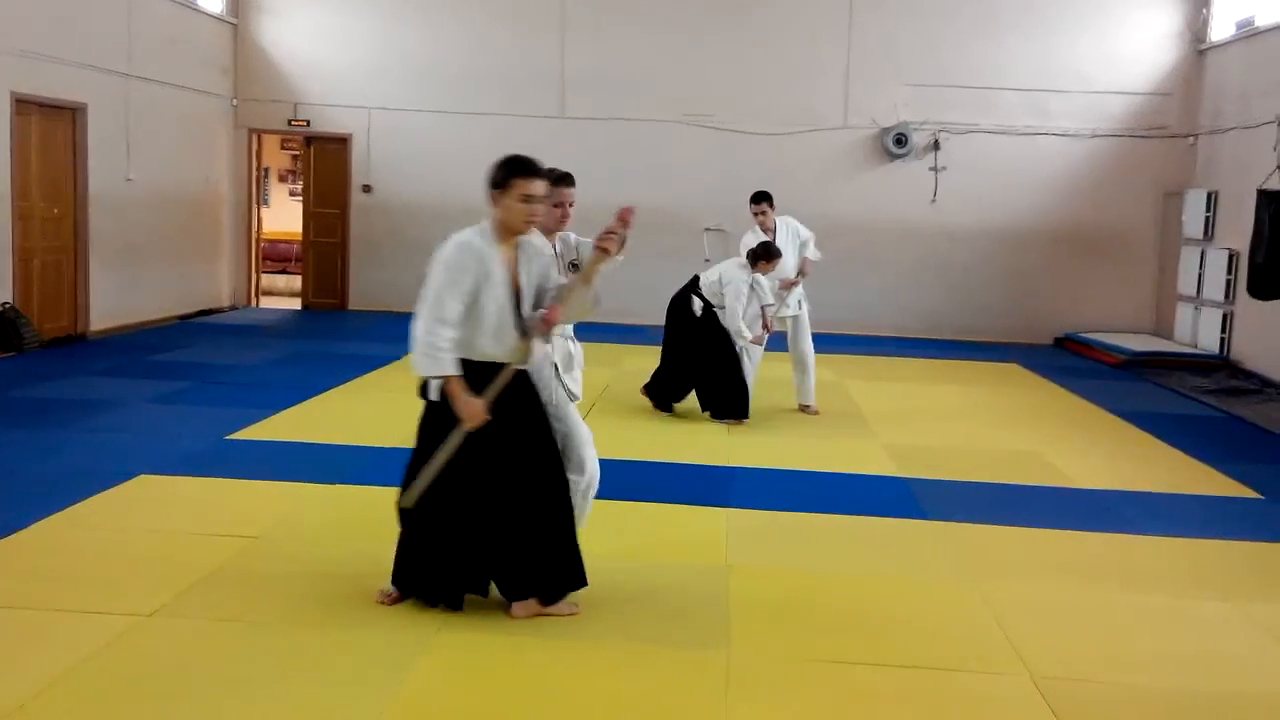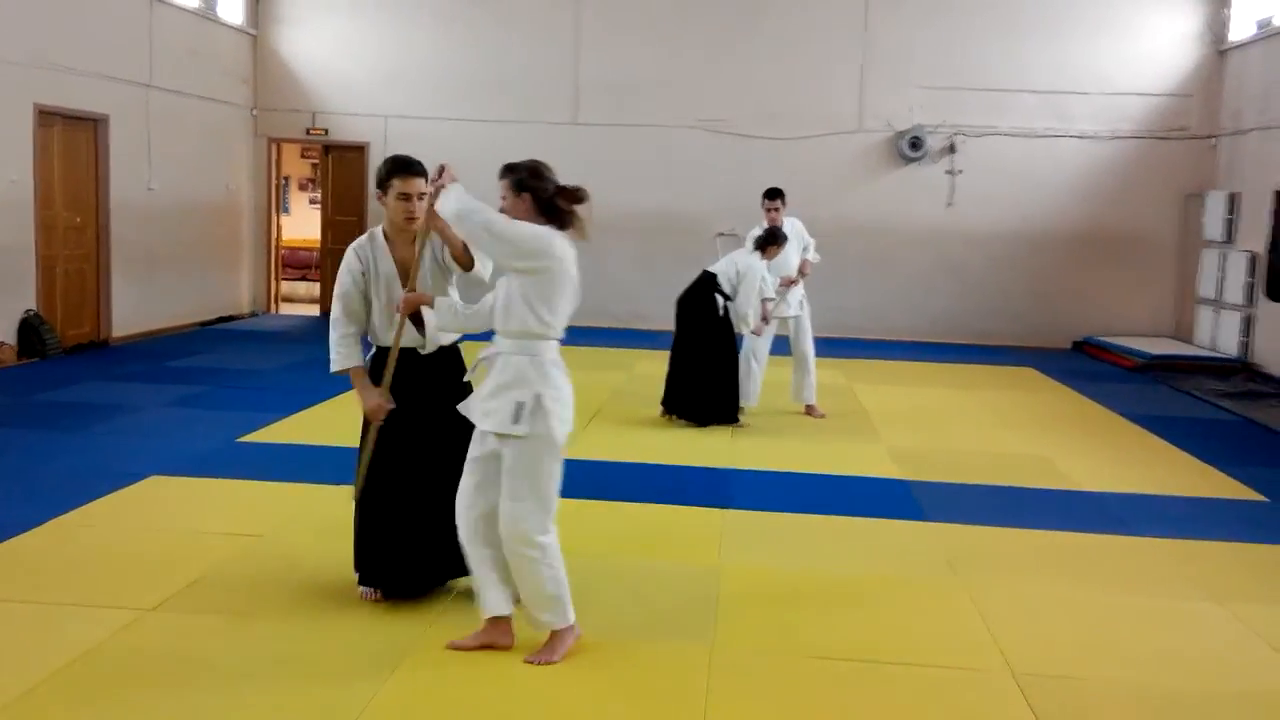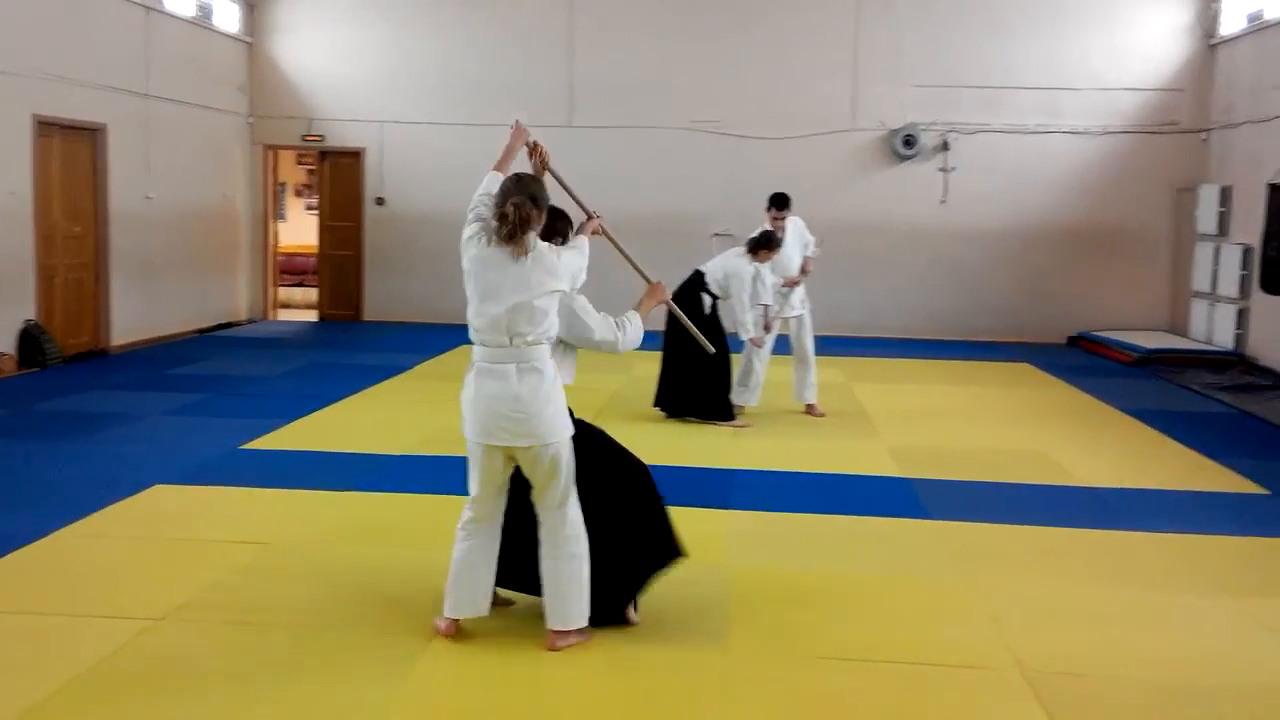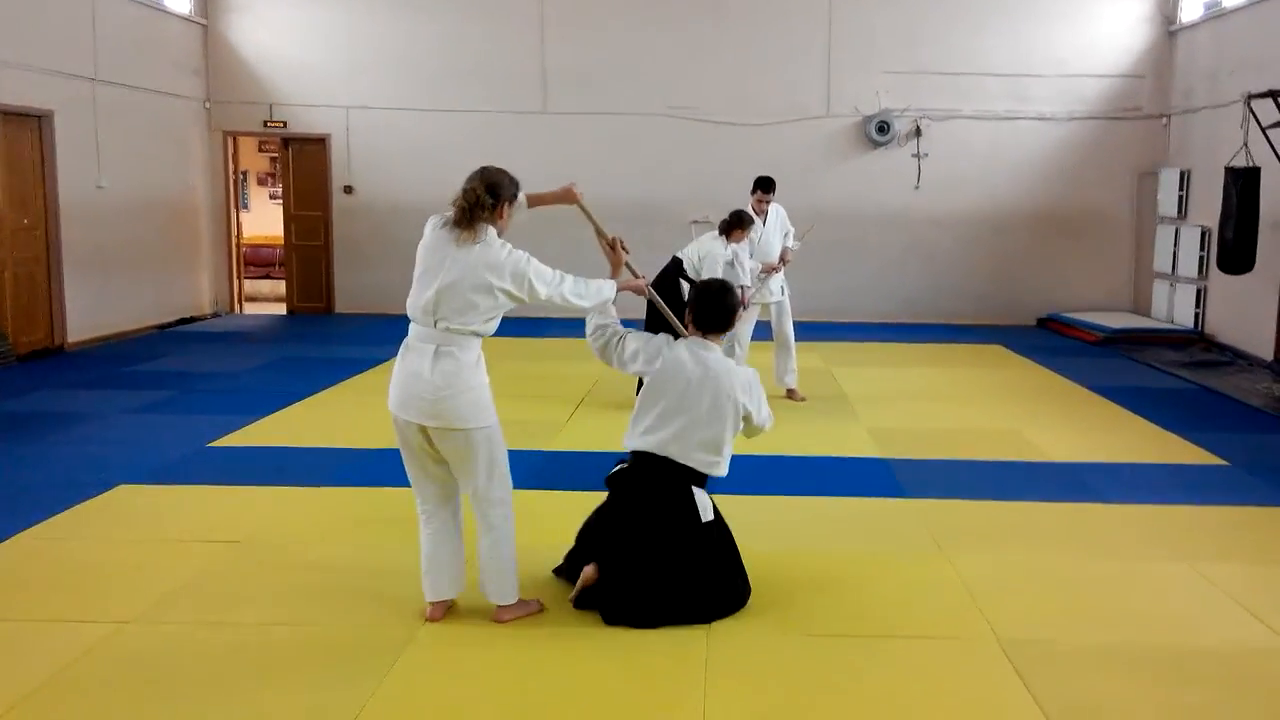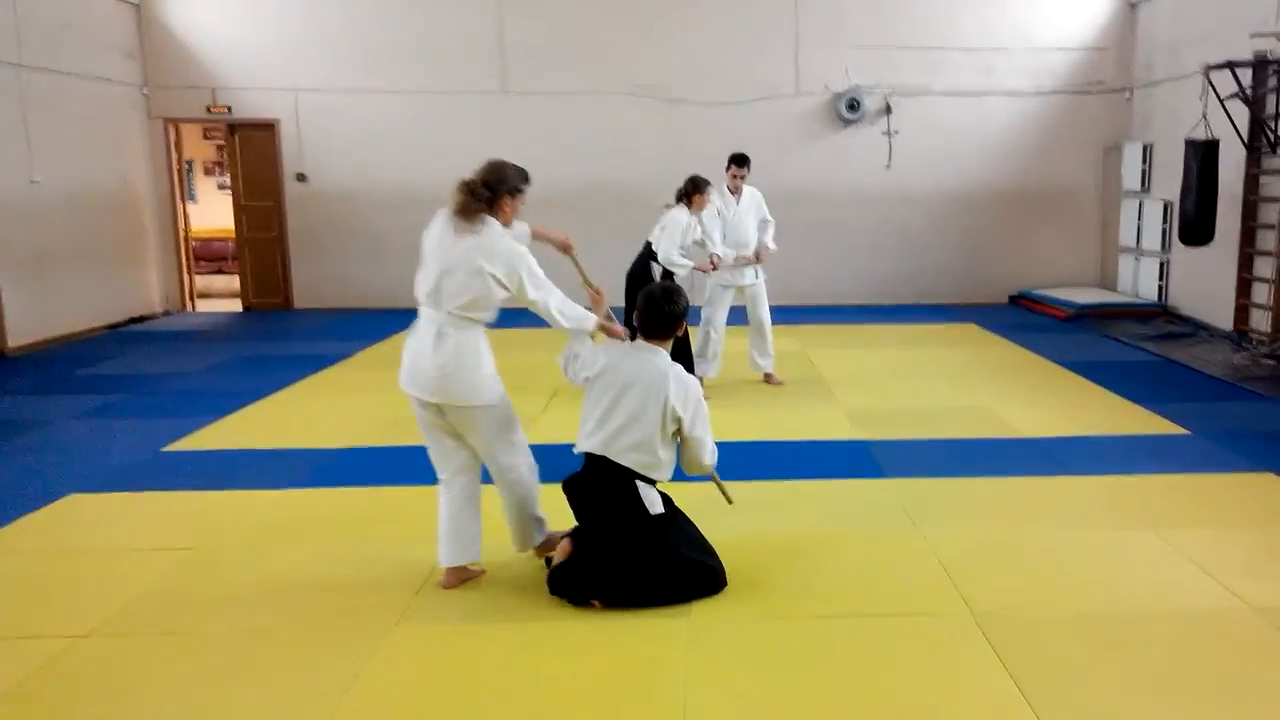
dt=1s
person 1, frame 1
left shoulder: (567, 244)
left elbow: (593, 256)
left hip: (559, 357)
right hip: (541, 361)
left knee: (572, 463)
right knee: (582, 468)
person 1, frame 2
left shoulder: (548, 245)
right shoulder: (527, 256)
left elbow: (474, 218)
right elbow: (486, 314)
left wrist: (449, 186)
right wrist: (432, 302)
left hip: (535, 388)
right hip: (508, 386)
left knee: (523, 521)
right knee: (475, 509)
left ankle: (561, 624)
right ankle: (498, 621)
person 1, frame 3
left shoulder: (475, 249)
right shoulder: (554, 262)
left elbow: (482, 200)
left wrist: (510, 149)
right wrist: (586, 233)
left hip: (486, 392)
right hip: (536, 394)
left knee: (481, 512)
right knee: (559, 515)
left ankle: (455, 615)
right ankle: (564, 625)
person 1, frame 4
left shoulder: (435, 231)
right shoulder: (506, 261)
left elbow: (473, 215)
right elbow: (568, 290)
left wrist: (547, 197)
right wrist: (621, 284)
left hip: (410, 374)
right hip: (458, 381)
left knee: (434, 498)
right knee: (492, 497)
left ankle: (438, 597)
right ankle: (505, 599)
person 1, frame 5
left shoulder: (442, 224)
right shoulder: (505, 250)
right elbow: (553, 305)
left wrist: (541, 235)
right wrist: (603, 325)
left hip: (421, 357)
right hip: (464, 362)
left knee: (455, 467)
right knee: (508, 460)
left ankle: (456, 563)
right ankle: (536, 539)
person 2, frame 1
left shoulder: (533, 251)
right shoulder: (463, 250)
right elbow: (435, 327)
right wrist: (458, 395)
left hip: (512, 385)
right hip: (461, 383)
left knee: (536, 484)
right knee: (439, 492)
left ankle: (531, 592)
right ankle: (409, 578)
person 2, frame 2
left shoulder: (441, 239)
right shoulder: (361, 254)
left elbow: (479, 272)
right elbow: (344, 328)
left wrist: (448, 229)
right wrist: (363, 389)
left hip: (446, 368)
right hip: (392, 373)
left knee: (462, 469)
right knee: (384, 478)
right ankle: (379, 573)
person 2, frame 3
right shoulder: (557, 298)
right elbow: (614, 336)
right wrist: (648, 303)
left knee: (523, 505)
right knee: (616, 482)
right ankle: (608, 595)
person 2, frame 4
left shoulder: (659, 352)
right shoulder: (743, 379)
left elbow: (603, 336)
right elbow: (759, 425)
left hip: (635, 482)
right hip: (682, 499)
left knee: (617, 521)
right knee: (727, 592)
left ankle: (595, 568)
right ankle: (615, 589)
person 2, frame 5
left shoulder: (603, 354)
right shoulder: (683, 384)
left elbow: (571, 365)
right elbow: (700, 462)
left wrist: (594, 319)
right wrist: (697, 451)
left hip: (589, 487)
right hip: (632, 498)
right knee: (707, 575)
left ankle: (577, 550)
right ankle: (605, 583)
person 3, frame 1
left shoulder: (789, 224)
right shoulder: (749, 241)
left elbow: (807, 240)
left wrist: (807, 259)
right wrist: (778, 285)
left hip: (794, 297)
left knee: (804, 351)
left ankle: (805, 400)
person 3, frame 2
left shoulder: (795, 225)
right shoulder: (755, 236)
left elbow: (809, 245)
left wrist: (807, 260)
right wrist: (779, 281)
left hip: (795, 298)
left knee: (805, 351)
right knee: (754, 351)
left ankle: (809, 402)
right ankle: (741, 402)
person 3, frame 3
left shoulder: (797, 225)
left elbow: (809, 242)
left wrist: (808, 259)
right wrist: (784, 281)
left hip: (797, 297)
left knee: (805, 350)
right knee: (757, 350)
left ankle: (809, 401)
right ankle: (740, 401)
person 3, frame 4
left shoulder: (779, 212)
left elbow: (788, 232)
left wrist: (787, 248)
right wrist: (761, 267)
left hip: (776, 283)
left knee: (785, 335)
right knee: (738, 336)
left ankle: (789, 385)
person 3, frame 5
left shoulder: (755, 196)
right shoulder: (715, 199)
left elbow: (767, 223)
right elbow: (711, 236)
left wrist: (765, 246)
right wrist: (732, 256)
left hip: (752, 268)
right hip: (724, 269)
left knee: (761, 319)
right knee: (712, 320)
left ankle: (766, 369)
right ankle: (700, 372)
person 4, frame 1
left shoulder: (744, 265)
right shoulder: (738, 279)
left elbow: (758, 281)
right elbow: (733, 320)
left wrist: (765, 312)
right wrist: (751, 338)
left hip: (687, 306)
right hip: (690, 309)
left knee: (682, 354)
right knee: (721, 356)
left ankle: (654, 392)
right ankle: (725, 411)
person 4, frame 2
left shoulder: (747, 254)
right shoulder: (753, 266)
right elbow: (743, 304)
left wrist: (765, 304)
right wrist: (750, 327)
left hip: (691, 299)
right hip: (707, 304)
left knee: (688, 353)
right knee: (720, 358)
left ankle: (672, 406)
right ankle: (721, 415)
person 4, frame 3
left shoulder: (742, 254)
right shoulder: (742, 270)
left elbow: (762, 275)
right elbow: (740, 305)
right wrist: (750, 335)
left hip: (687, 299)
right hip: (697, 303)
left knee: (685, 354)
right knee: (713, 357)
left ankle: (676, 406)
right ankle: (719, 413)
person 4, frame 4
left shoulder: (720, 238)
right shoulder: (717, 251)
left elbow: (738, 257)
left wrist: (743, 286)
left hip: (673, 285)
right hip: (673, 289)
person 4, frame 5
left shoulder: (690, 217)
right shoulder: (678, 218)
left elbow: (700, 238)
right elbow: (666, 256)
left wrist: (712, 254)
right wrist: (696, 266)
left hip: (659, 275)
right hip: (647, 275)
